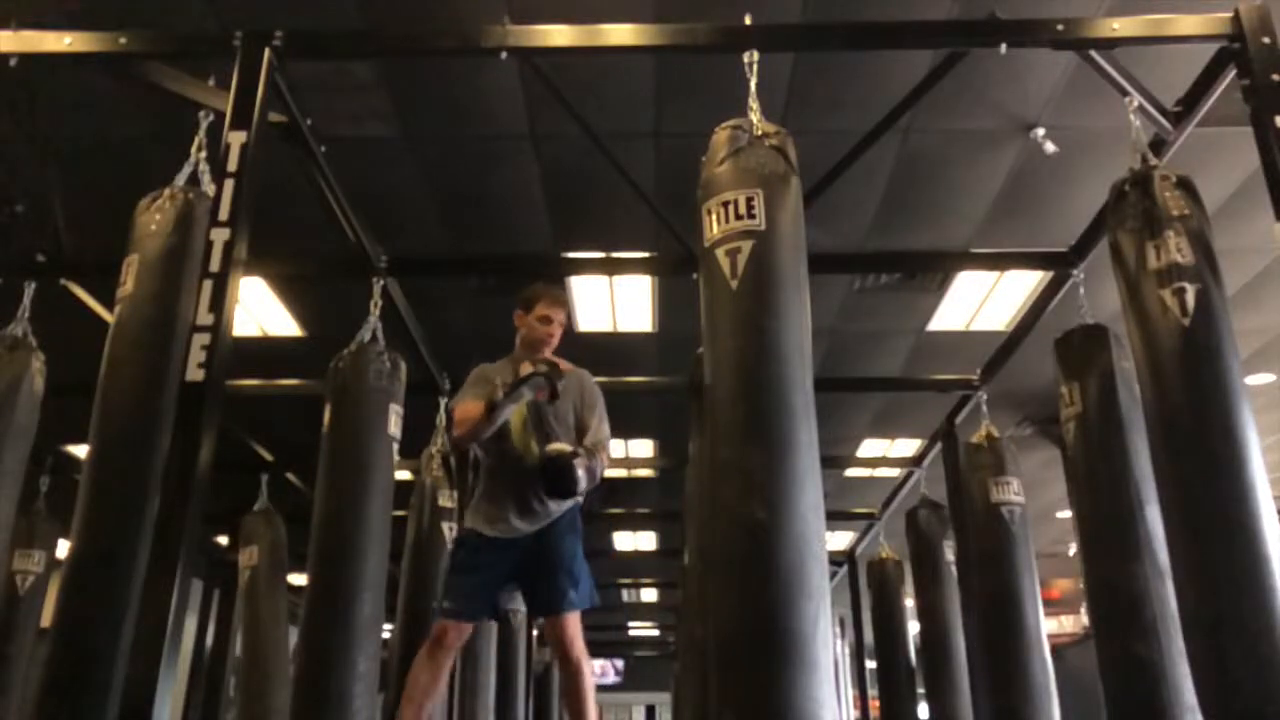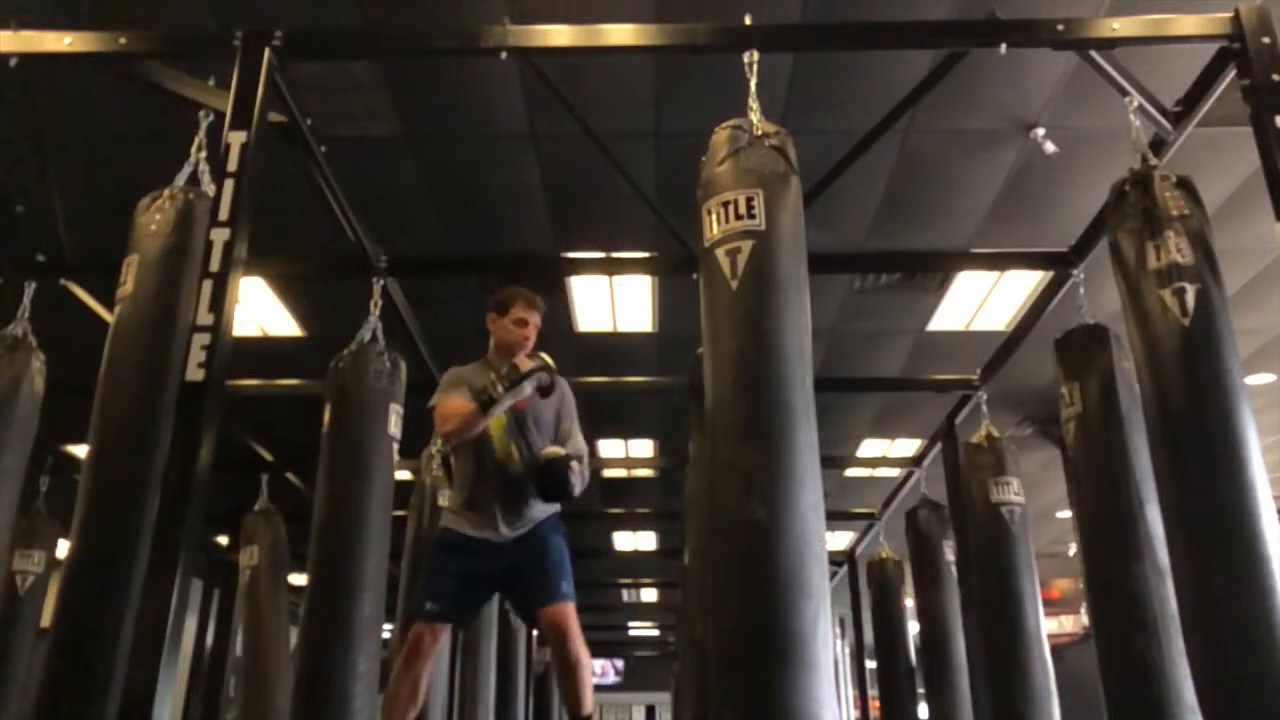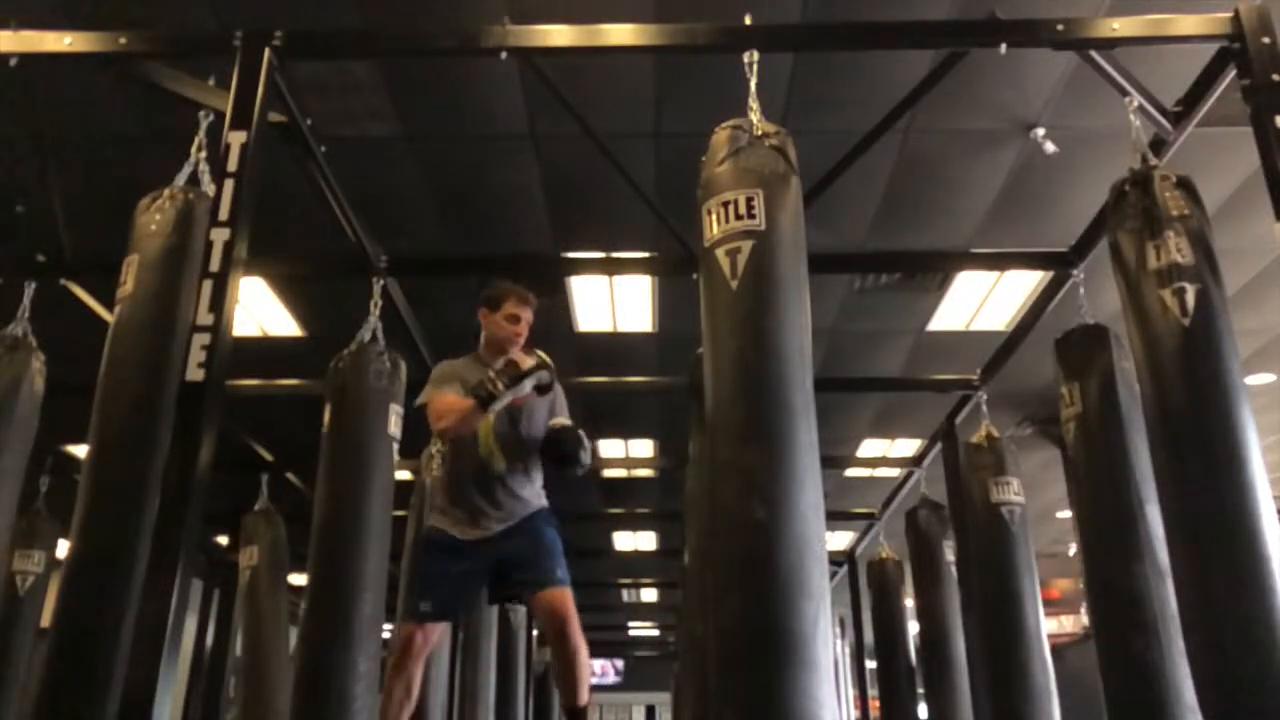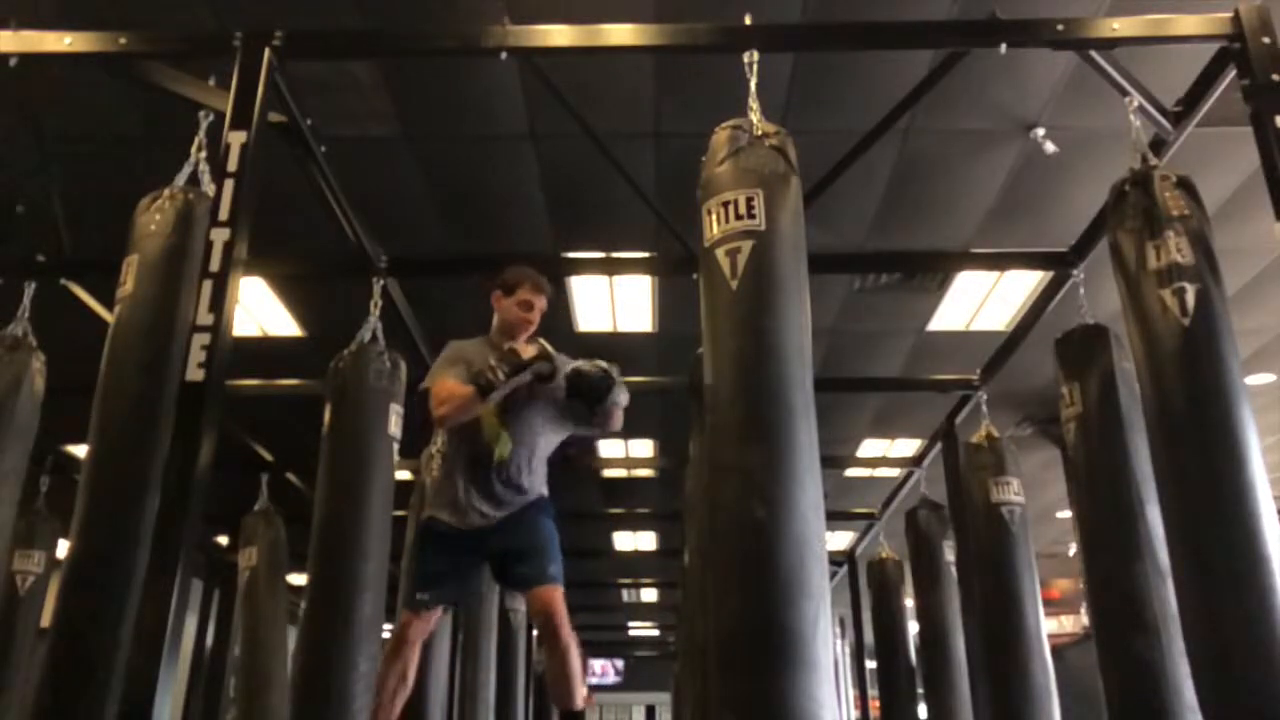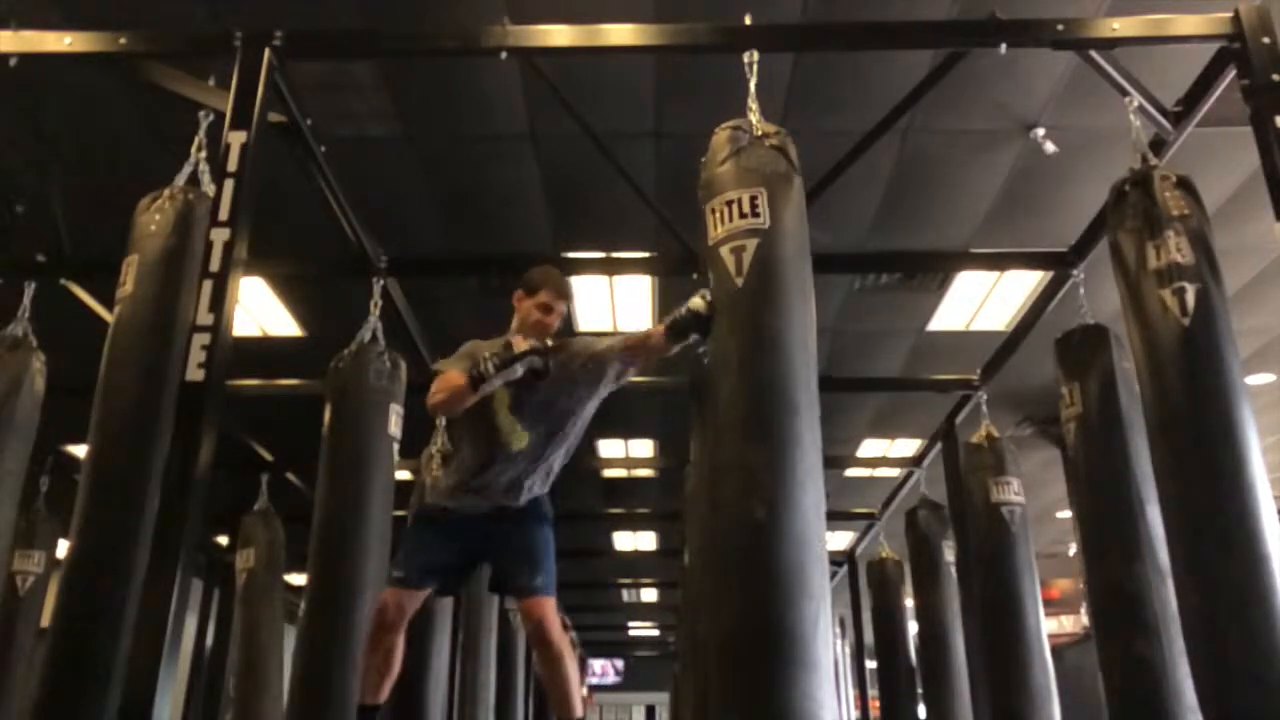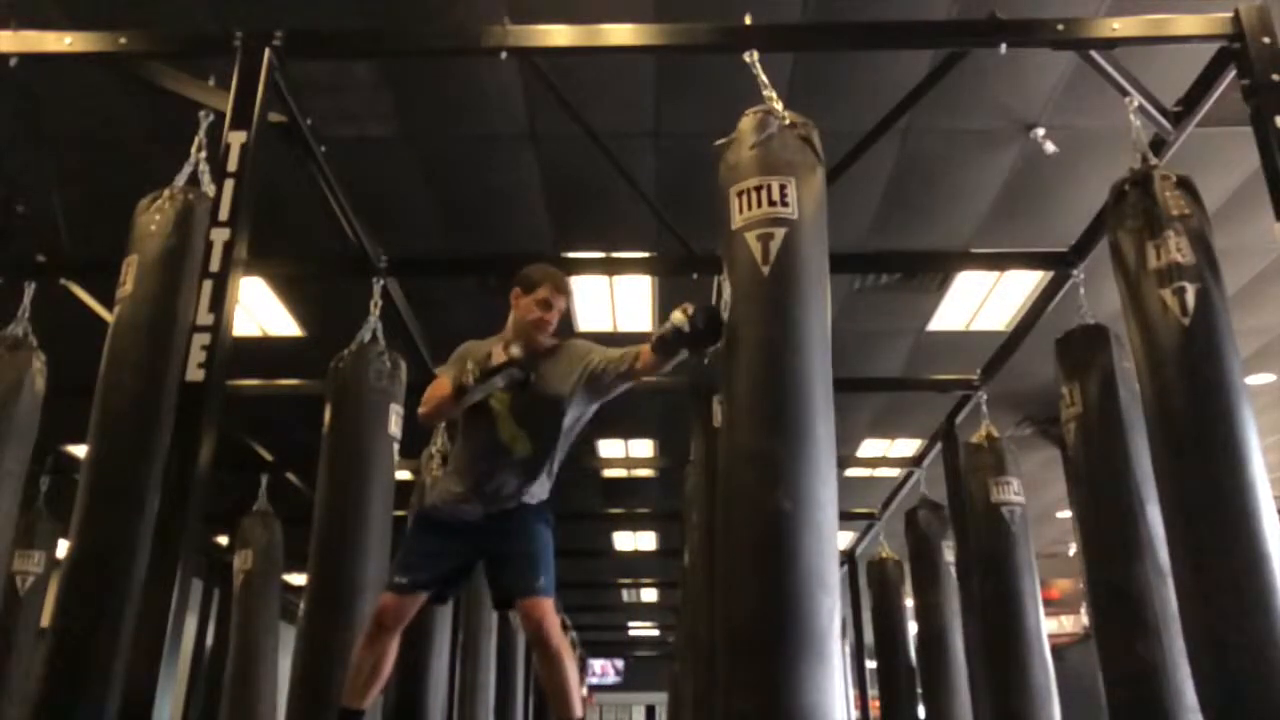
dt=0.2s
person 1, frame 1
left shoulder: (579, 383)
right shoulder: (486, 375)
left elbow: (600, 453)
right elbow: (461, 431)
left wrist: (579, 467)
right wrist: (512, 391)
left hip: (553, 521)
right hip: (489, 522)
left knee: (567, 638)
right knee: (446, 634)
person 1, frame 2
left shoulder: (555, 388)
right shoulder: (461, 378)
left elbow: (577, 456)
right elbow: (449, 430)
left wrist: (572, 472)
right wrist: (506, 387)
left hip: (535, 526)
right hip: (468, 527)
left knee: (565, 632)
right knee: (422, 639)
person 1, frame 3
left shoulder: (545, 384)
right shoulder: (452, 373)
left elbow: (569, 451)
right elbow: (444, 425)
left wrist: (573, 446)
right wrist: (505, 384)
left hip: (524, 520)
right hip: (455, 525)
left knee: (563, 618)
right knee: (413, 641)
person 1, frame 4
left shoulder: (554, 367)
right shoulder: (460, 354)
left elbow: (609, 422)
right elbow: (443, 410)
left wrist: (609, 389)
right wrist: (508, 372)
left hip: (522, 508)
right hip: (453, 512)
left knee: (552, 615)
right knee: (411, 628)
person 1, frame 5
left shoulder: (579, 357)
right shoulder: (477, 352)
left elbow: (646, 344)
right elbow: (438, 401)
left wrist: (691, 318)
right wrist: (500, 365)
left hip: (519, 507)
right hip: (453, 500)
left knee: (543, 622)
right knee: (391, 609)
person 1, frame 6
left shoulder: (577, 359)
right shoulder: (472, 353)
left elbow: (644, 361)
right elbow: (428, 410)
left wrist: (683, 332)
right wrist: (482, 376)
left hip: (519, 510)
right hip: (452, 506)
left knee: (542, 624)
right knee: (388, 613)
